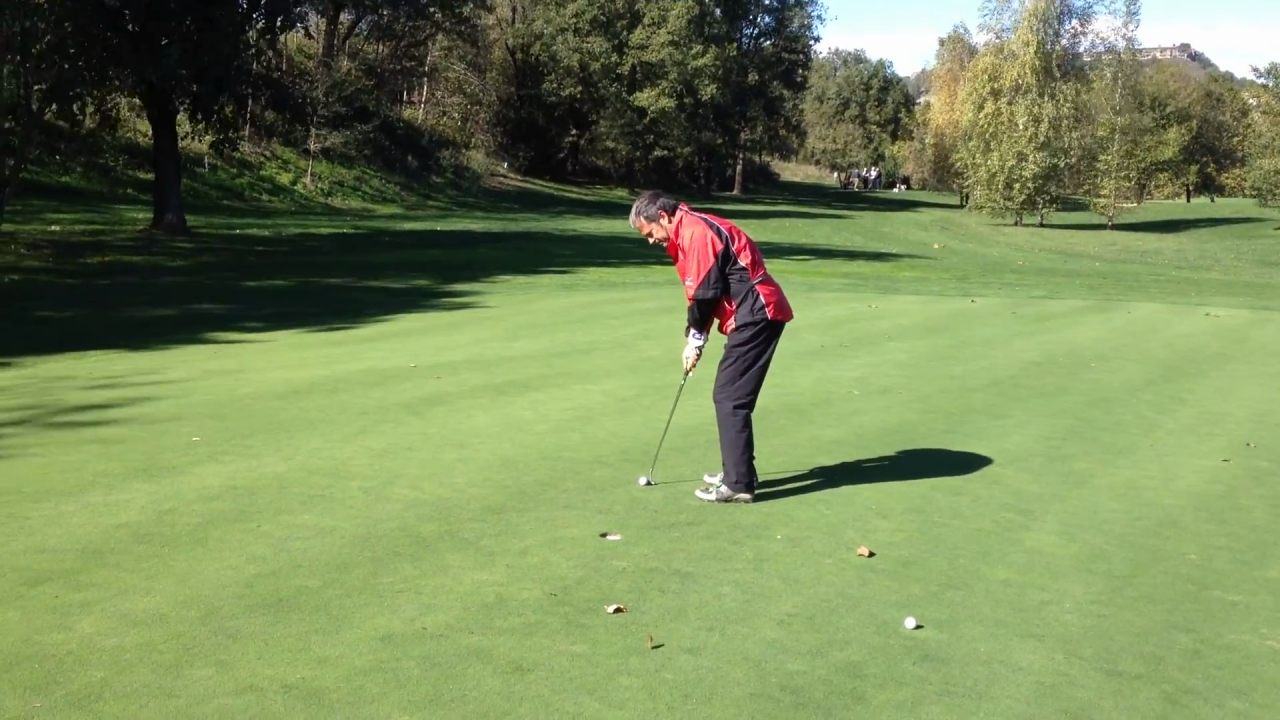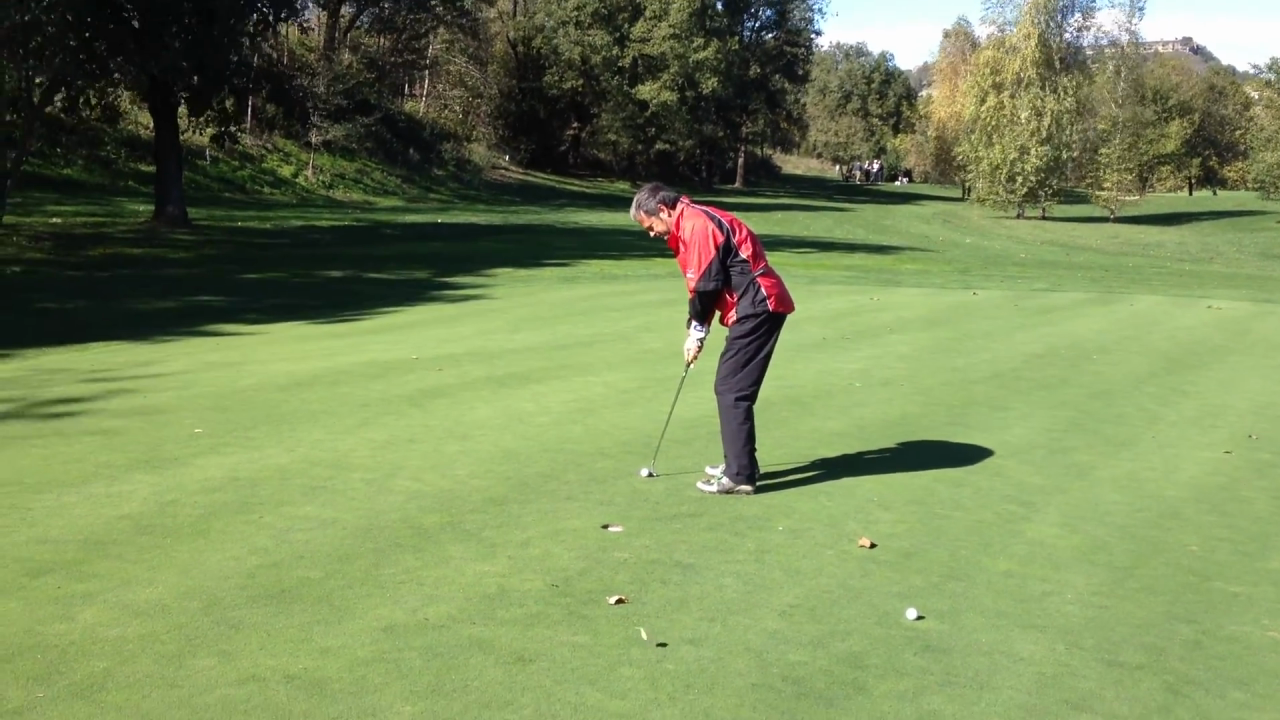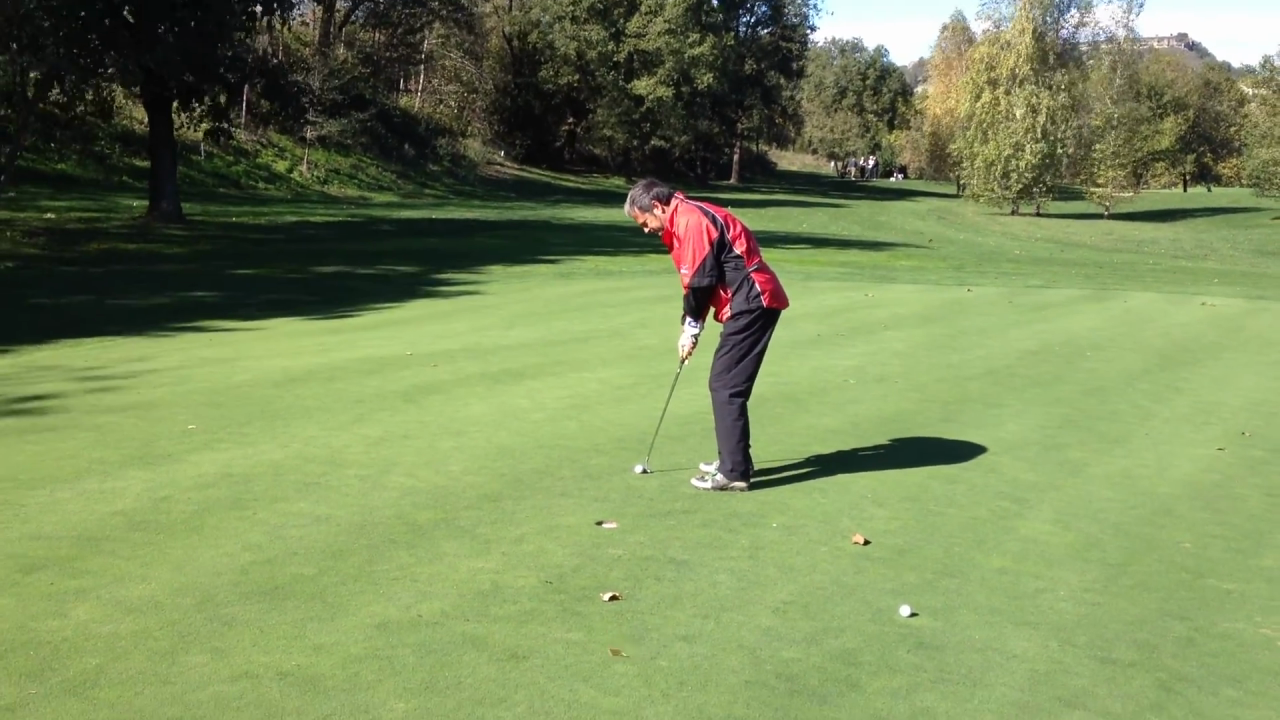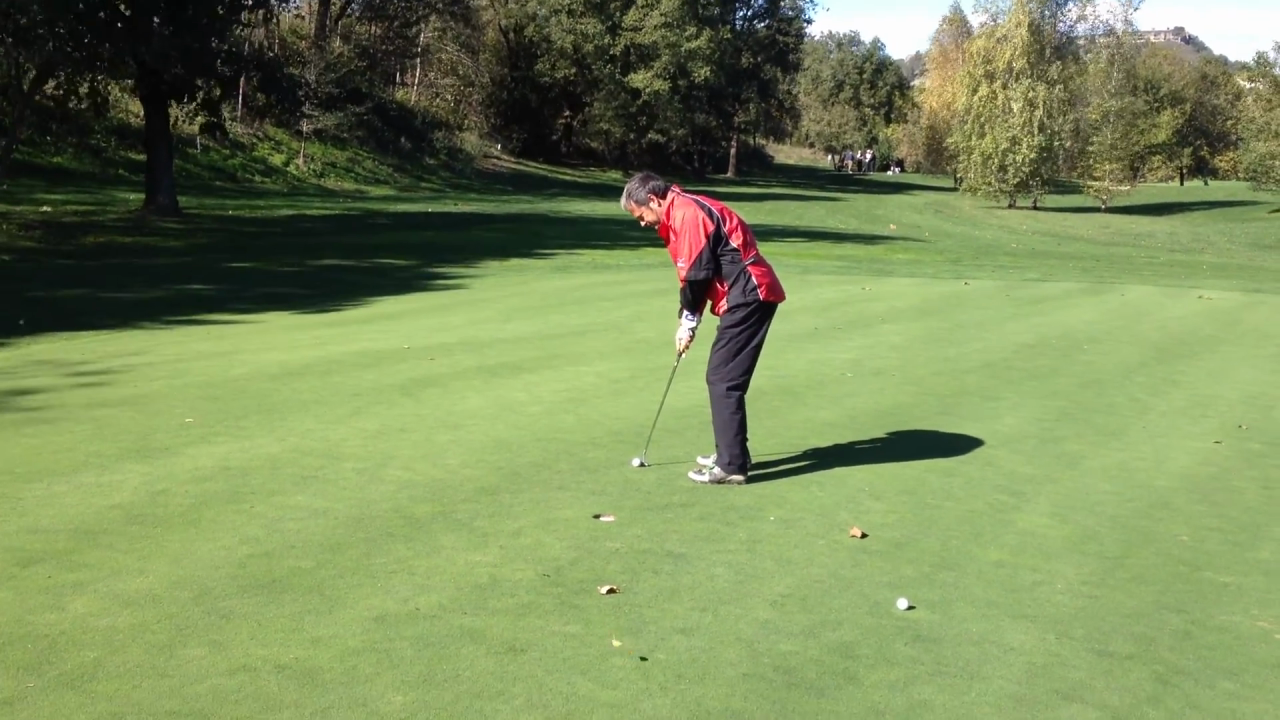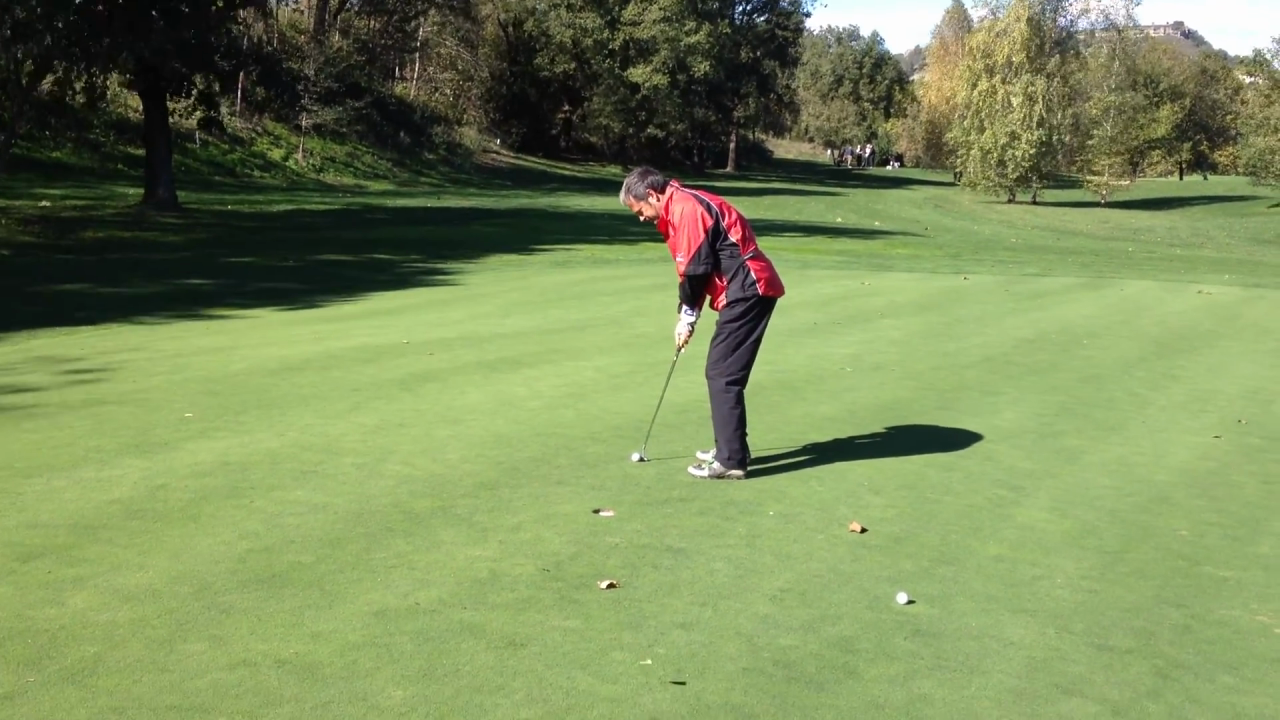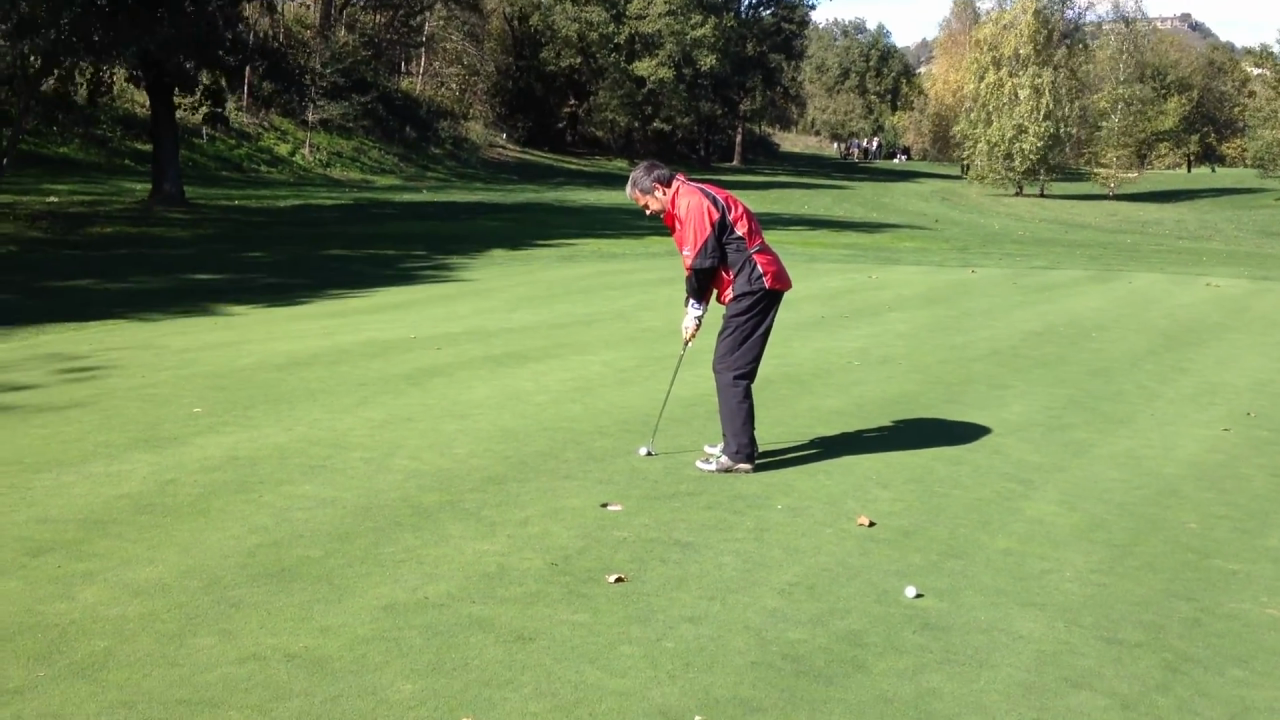
dt=0.1s
person 1, frame 1
left shoulder: (695, 231)
right shoulder: (689, 232)
left elbow: (705, 292)
right elbow: (701, 291)
left wrist: (694, 339)
right wrist: (695, 338)
left hip: (756, 315)
right hip: (756, 314)
left knee: (729, 397)
right knee: (731, 395)
left ankle: (738, 483)
right ankle: (738, 472)
person 1, frame 2
left shoulder: (696, 224)
right shoulder: (690, 224)
left elbow: (706, 284)
right elbow: (702, 283)
left wrist: (696, 331)
right wrist: (696, 330)
left hip: (757, 307)
right hip: (757, 306)
left knee: (730, 389)
right knee: (733, 387)
left ankle: (739, 475)
right ankle: (740, 464)
person 1, frame 3
left shoulder: (690, 219)
right shoulder: (685, 220)
left elbow: (701, 280)
right elbow: (698, 279)
left wrist: (690, 328)
right wrist: (691, 326)
left hip: (752, 302)
right hip: (752, 302)
left knee: (724, 385)
right knee: (727, 383)
left ankle: (733, 471)
right ankle: (734, 460)
person 1, frame 4
left shoulder: (686, 213)
right shoulder: (681, 213)
left elbow: (697, 273)
right elbow: (695, 273)
left wrist: (688, 321)
right wrist: (688, 319)
left hip: (749, 295)
right hip: (749, 295)
left knee: (722, 379)
right knee: (724, 377)
left ankle: (731, 464)
right ankle: (731, 453)
person 1, frame 5
left shoulder: (686, 208)
right shoulder: (681, 207)
left elbow: (696, 268)
right elbow: (694, 267)
left wrist: (687, 316)
right wrist: (688, 315)
left hip: (748, 290)
right hip: (748, 289)
left knee: (721, 373)
right knee: (724, 371)
left ankle: (730, 460)
right ankle: (732, 448)
person 1, frame 6
left shoulder: (692, 201)
right shoulder: (687, 201)
left elbow: (702, 262)
right elbow: (701, 261)
left wrist: (694, 309)
right wrist: (694, 309)
left hip: (754, 284)
right hip: (755, 283)
left knee: (729, 367)
right knee: (731, 365)
left ankle: (739, 454)
right ankle: (739, 442)
